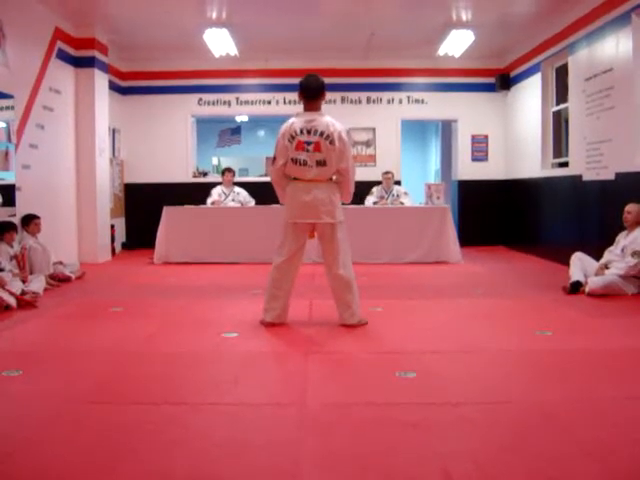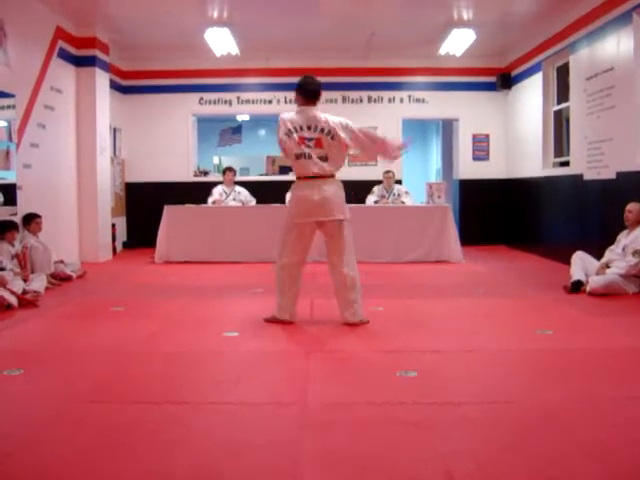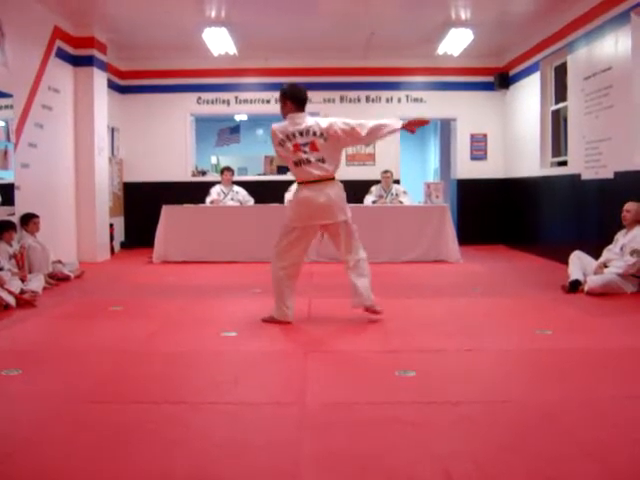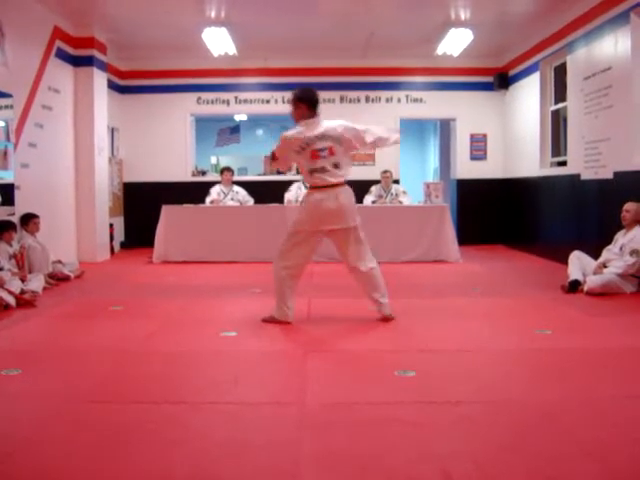
dt=0.2s
person 1, frame 1
left shoulder: (288, 128)
right shoulder: (335, 128)
left elbow: (278, 168)
right elbow: (347, 170)
left wrist: (287, 196)
right wrist: (342, 195)
left hip: (297, 197)
right hip: (326, 197)
left knee: (285, 260)
right knee: (339, 261)
left ankle: (273, 314)
right ankle: (350, 315)
person 1, frame 2
left shoulder: (286, 121)
right shoulder: (336, 124)
right elbow: (368, 140)
right wrist: (395, 149)
left hip: (301, 194)
right hip: (331, 194)
left knee: (289, 258)
right knee: (344, 259)
left ankle: (284, 312)
right ankle: (353, 313)
person 1, frame 3
left shoulder: (277, 131)
right shoulder: (328, 125)
right elbow: (367, 128)
right wrist: (404, 124)
left hip: (305, 198)
right hip: (333, 194)
left knee: (284, 258)
right knee: (353, 253)
left ankle: (282, 312)
right ankle: (366, 300)
person 1, frame 4
left shoulder: (291, 138)
right shoulder: (342, 129)
left elbow: (278, 161)
right elbow: (373, 135)
right wrist: (393, 136)
left hip: (316, 203)
right hip: (344, 200)
left knee: (287, 258)
right knee: (362, 259)
left ankle: (282, 312)
right ankle: (384, 308)
